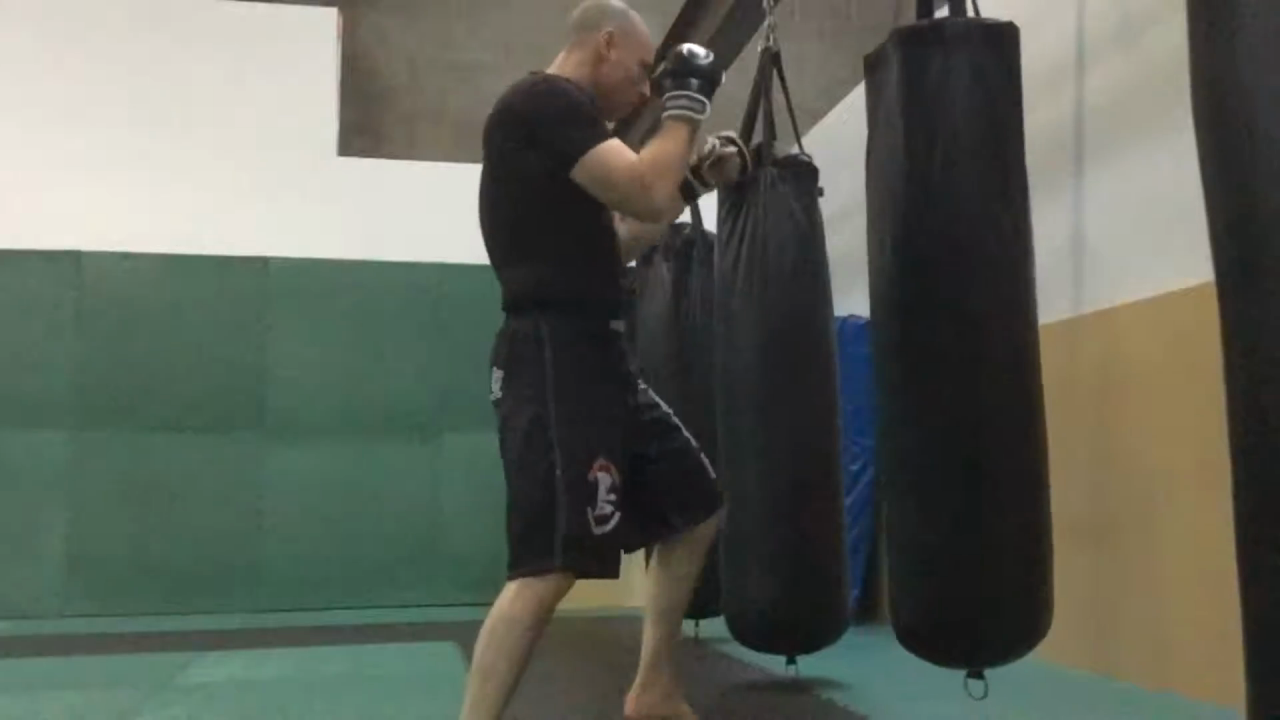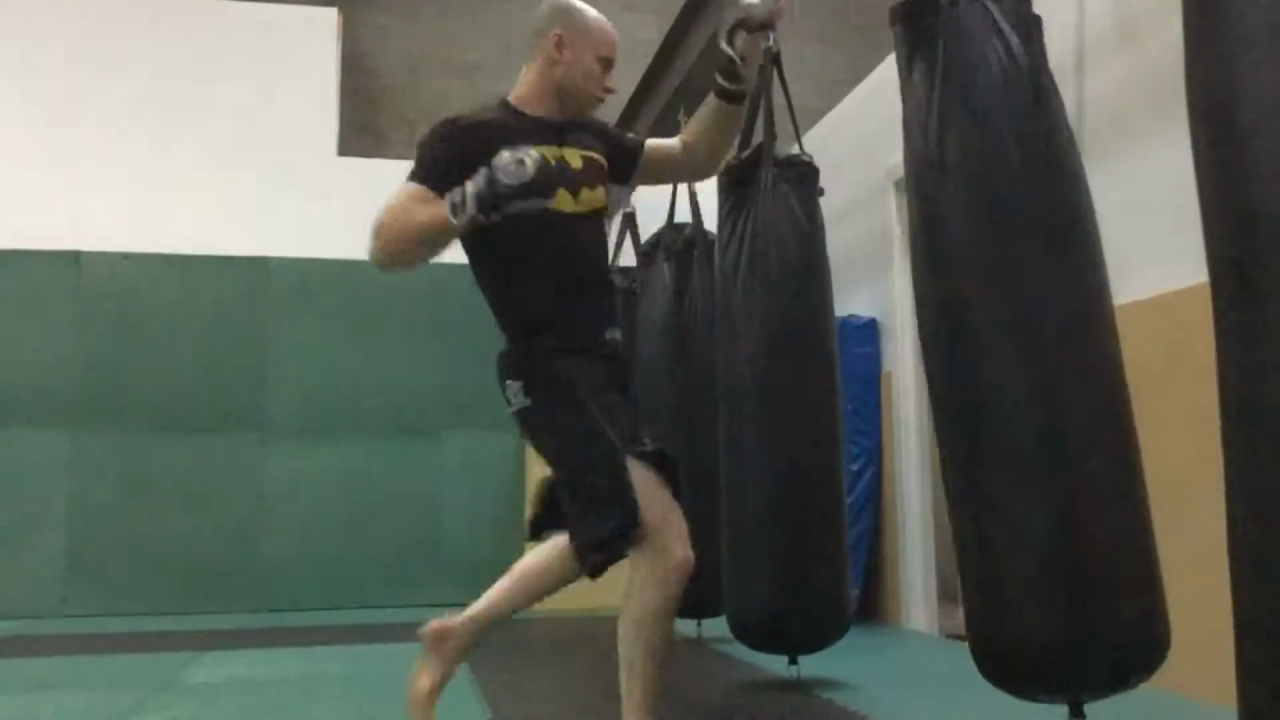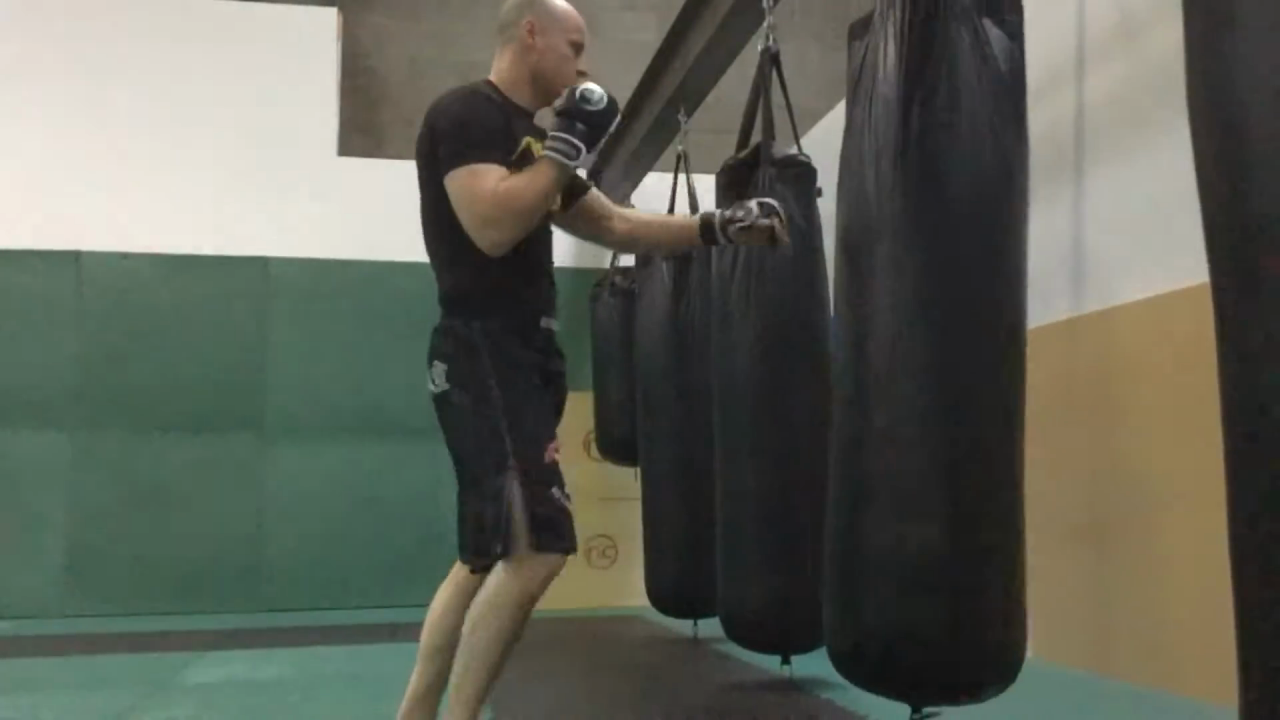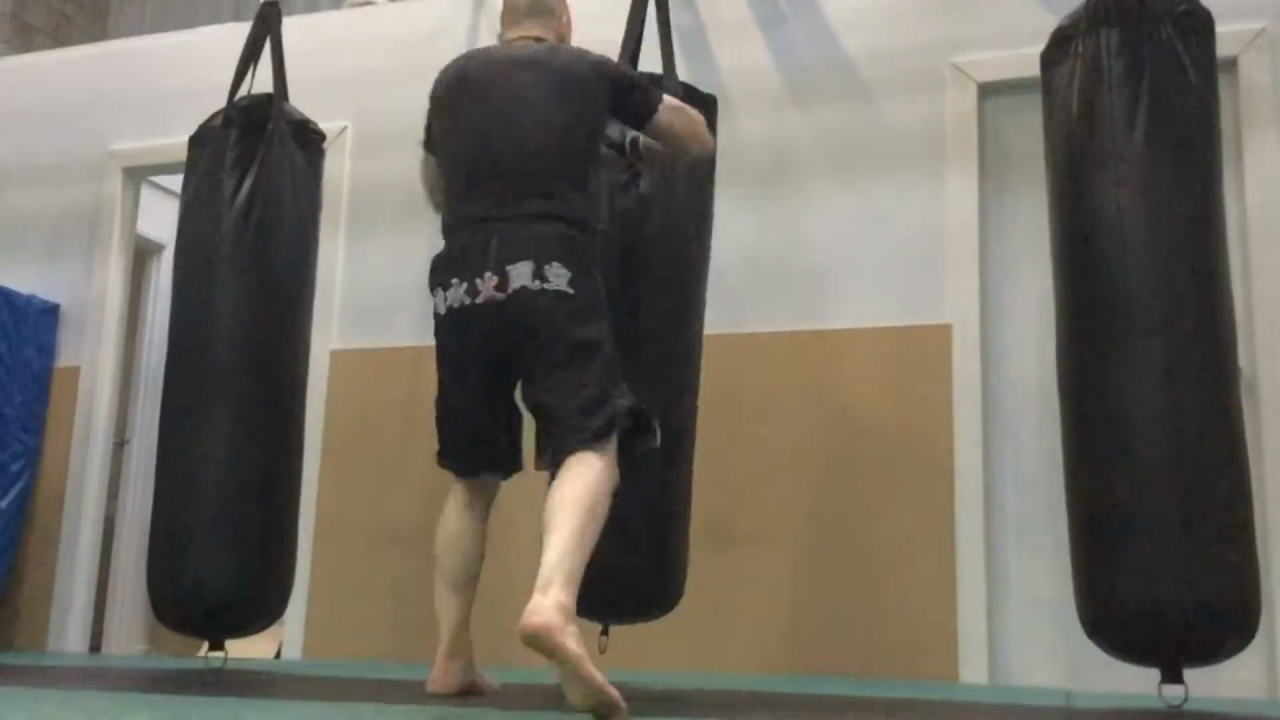
dt=1s
person 1, frame 1
left shoulder: (562, 119)
right shoulder: (543, 102)
left elbow: (614, 244)
right elbow: (647, 194)
left wrist: (697, 180)
right wrist: (686, 103)
left hip: (594, 355)
right hip: (554, 355)
left knee: (696, 511)
right knee: (550, 567)
person 1, frame 2
left shoulder: (591, 141)
right shoulder: (467, 137)
left elbow: (699, 158)
right elbow: (387, 246)
left wrist: (737, 74)
right wrist: (478, 199)
left hip: (598, 368)
right hip: (553, 379)
left knee: (596, 542)
right knee: (668, 554)
left ankle: (459, 632)
person 1, frame 3
left shoulder: (533, 140)
right shoulder: (463, 114)
left elbow: (621, 226)
right elbow: (490, 228)
left wrist: (721, 227)
right wrist: (571, 145)
left hip: (524, 355)
right hip: (484, 357)
left knee: (491, 557)
right knee: (534, 555)
person 1, frame 4
left shoulder: (457, 77)
right shoulder: (588, 70)
right elbow: (699, 142)
right wrist: (645, 105)
left hip: (463, 285)
right hip: (550, 270)
left knee: (473, 476)
right knee: (588, 450)
left ankle: (452, 658)
right ankle: (553, 603)
